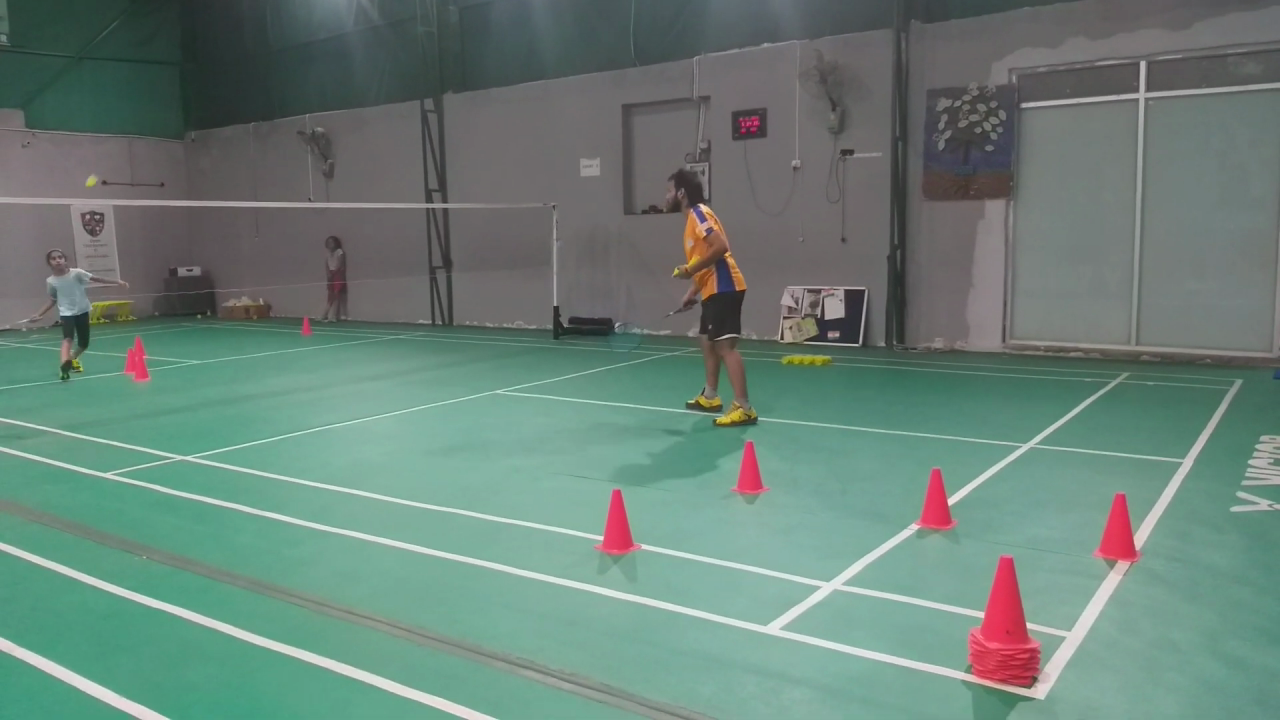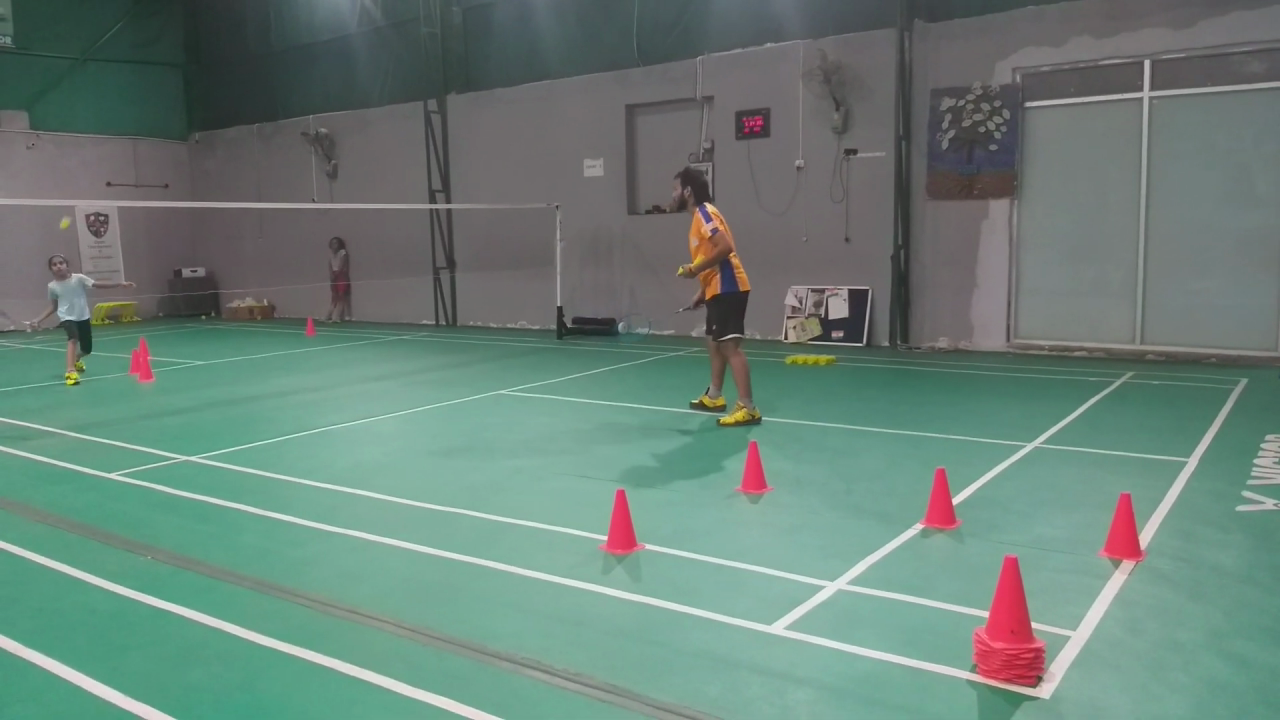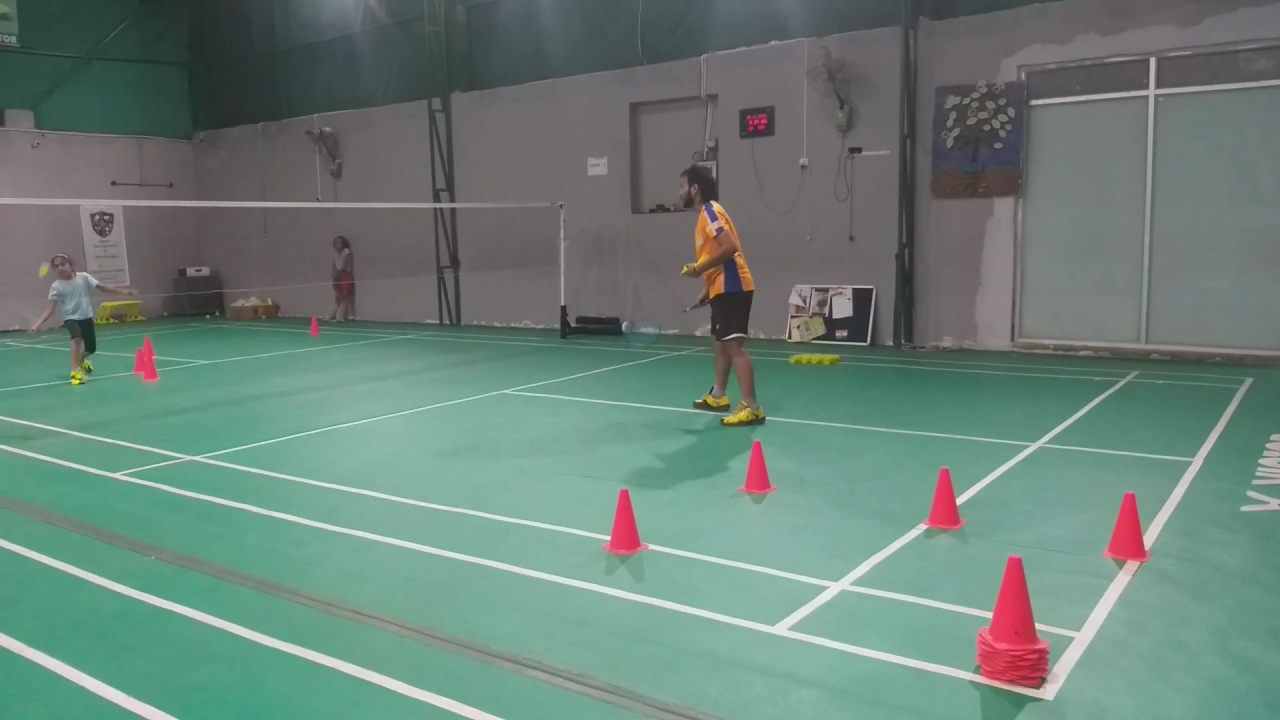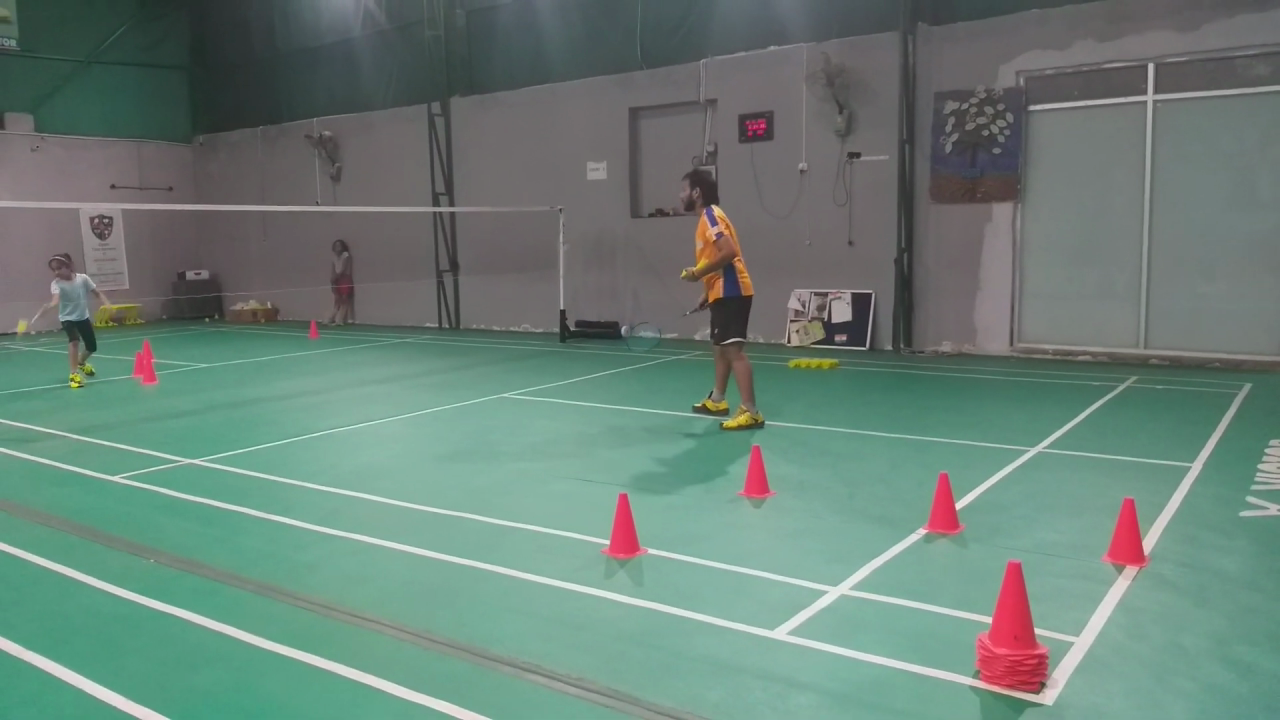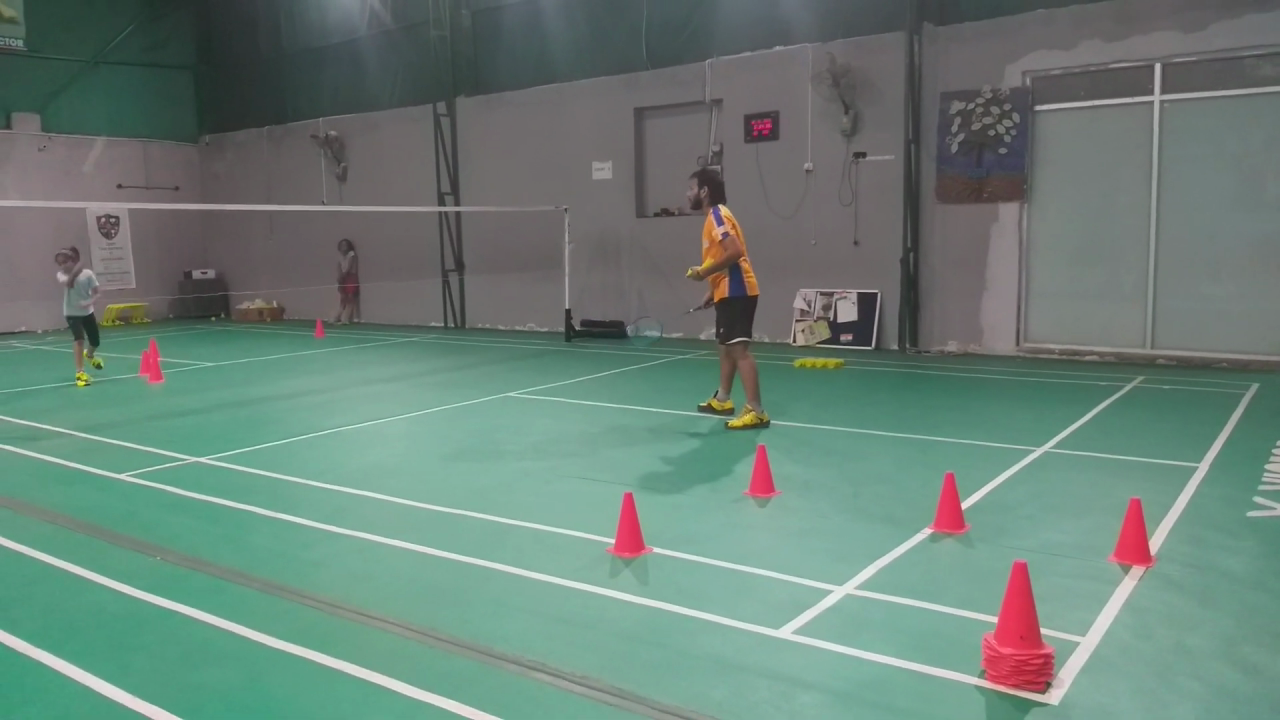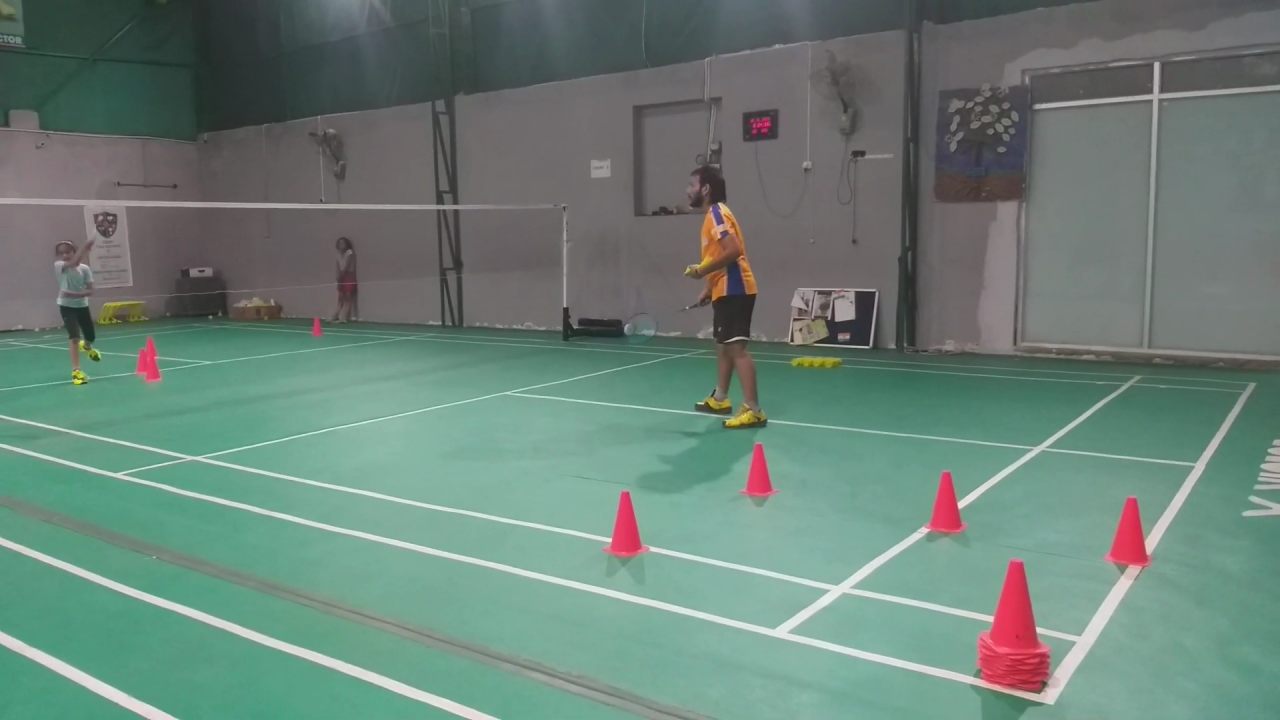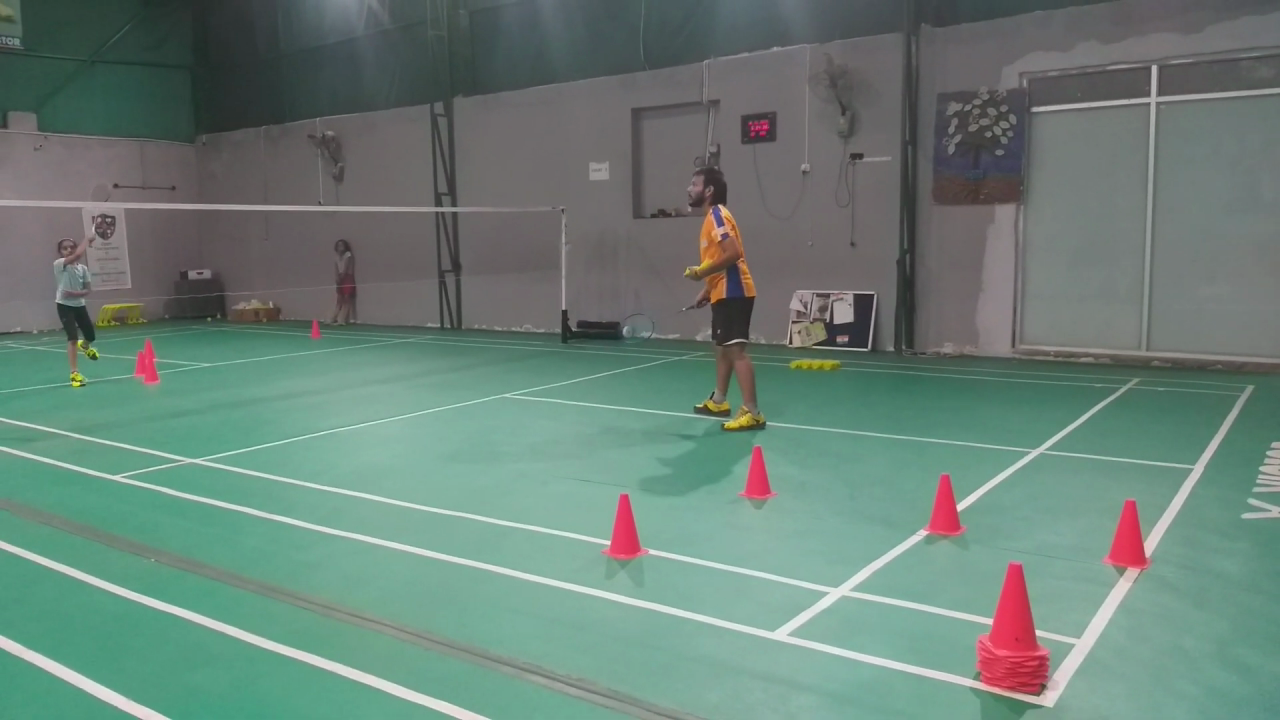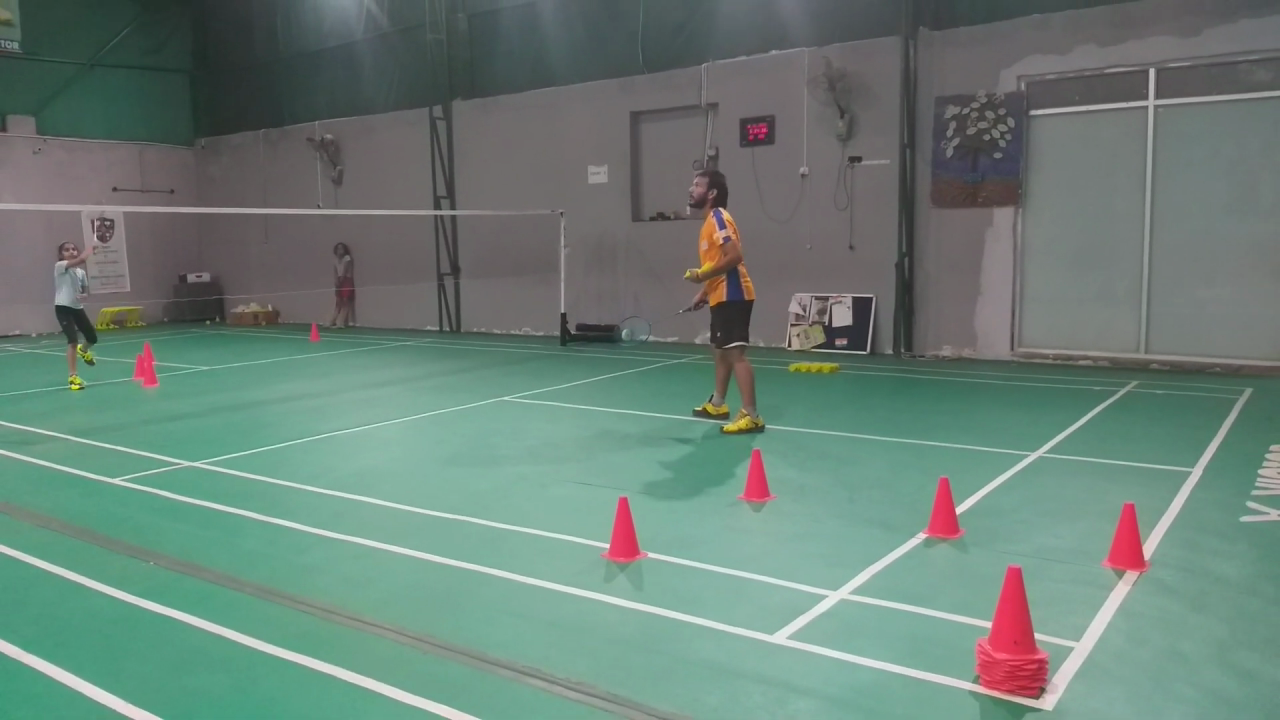
dt=0.1s
person 1, frame 1
left shoulder: (699, 213)
right shoulder: (692, 218)
left elbow: (720, 247)
left wrist: (689, 269)
right wrist: (691, 293)
left hip: (723, 289)
right hip: (713, 290)
left knee: (726, 346)
right knee: (708, 343)
left ankle: (744, 408)
right ankle: (710, 397)
person 1, frame 2
left shoulder: (705, 212)
right shoulder: (698, 217)
left elbow: (725, 248)
left wrist: (694, 269)
right wrist: (701, 293)
left hip: (728, 289)
right hip: (718, 290)
left knee: (730, 346)
right knee: (715, 344)
left ankle: (748, 408)
right ankle: (714, 397)
person 1, frame 3
left shoulder: (711, 211)
right shoulder: (706, 214)
left elbow: (729, 248)
left wrist: (698, 268)
right wrist: (707, 289)
left hip: (731, 288)
right hip: (723, 289)
left knee: (734, 345)
right knee: (721, 344)
left ankle: (751, 408)
right ankle: (718, 397)
person 1, frame 4
left shoulder: (711, 215)
right shoulder: (707, 218)
left elbow: (729, 253)
left wrist: (697, 273)
right wrist: (707, 293)
left hip: (731, 293)
right hip: (722, 293)
left knee: (733, 349)
right knee: (721, 348)
left ankle: (751, 412)
right ankle: (717, 401)
person 1, frame 5
left shoulder: (718, 215)
right shoulder: (713, 217)
left elbow: (734, 253)
left wrist: (703, 272)
right wrist: (712, 291)
left hip: (736, 292)
right hip: (728, 292)
left knee: (739, 349)
right knee: (725, 347)
left ankle: (756, 411)
right ankle: (722, 400)
person 1, frame 6
left shoulder: (717, 213)
right shoulder: (712, 215)
left elbow: (733, 252)
left wrist: (701, 270)
right wrist: (709, 288)
left hip: (734, 291)
right hip: (725, 291)
left knee: (737, 348)
right knee: (723, 346)
left ankle: (753, 410)
right ankle: (720, 399)
person 1, frame 7
left shoulder: (718, 215)
right shoulder: (710, 218)
left elbow: (733, 254)
left wrist: (700, 272)
right wrist: (706, 290)
left hip: (733, 294)
right hip: (723, 294)
left knee: (736, 350)
right knee: (722, 348)
left ankle: (752, 413)
right ankle: (718, 401)
person 1, frame 8
left shoulder: (719, 218)
right shoulder: (710, 221)
left elbow: (734, 257)
left wrist: (701, 275)
right wrist: (704, 292)
left hip: (732, 297)
right hip: (722, 297)
left knee: (735, 353)
right knee: (720, 351)
left ankle: (751, 416)
right ankle: (717, 404)
